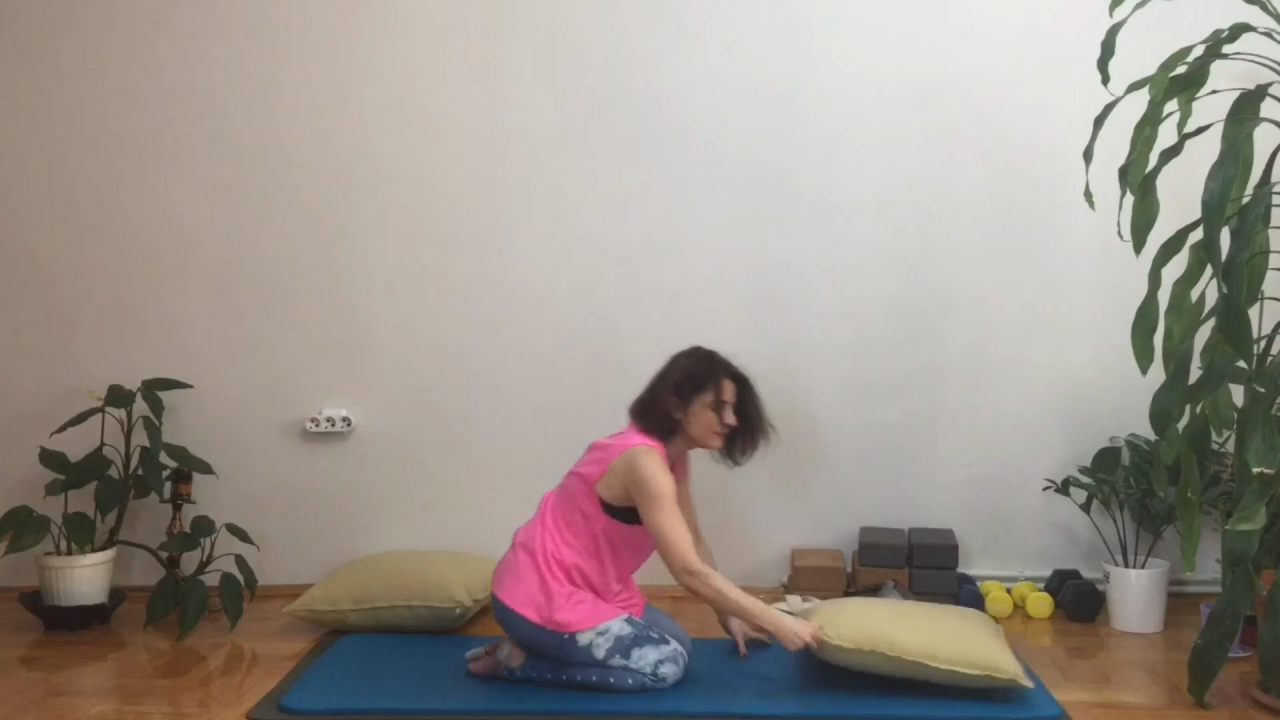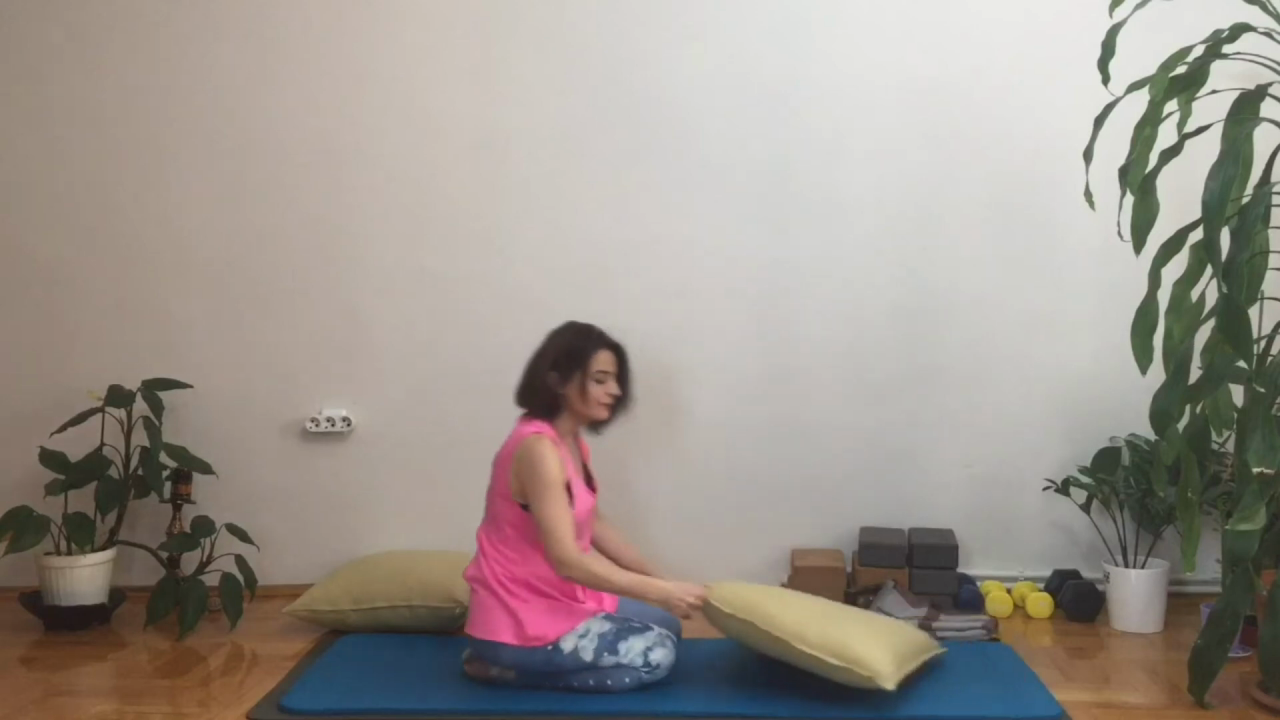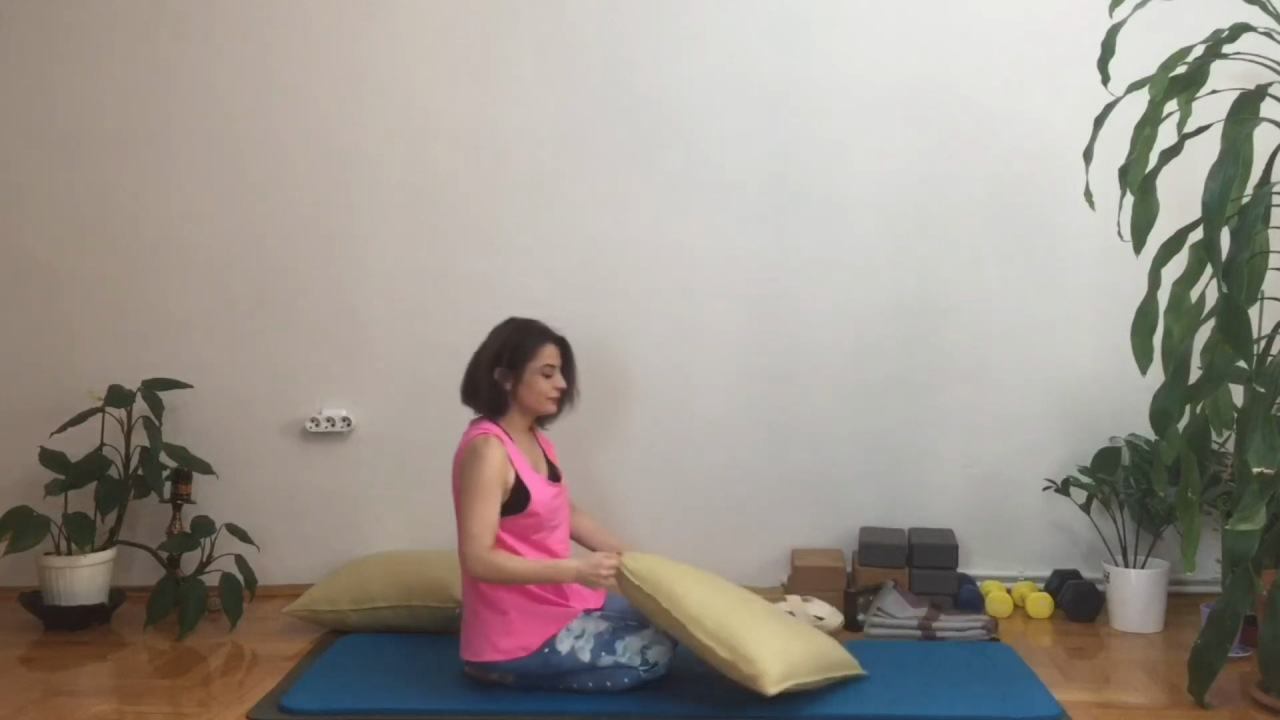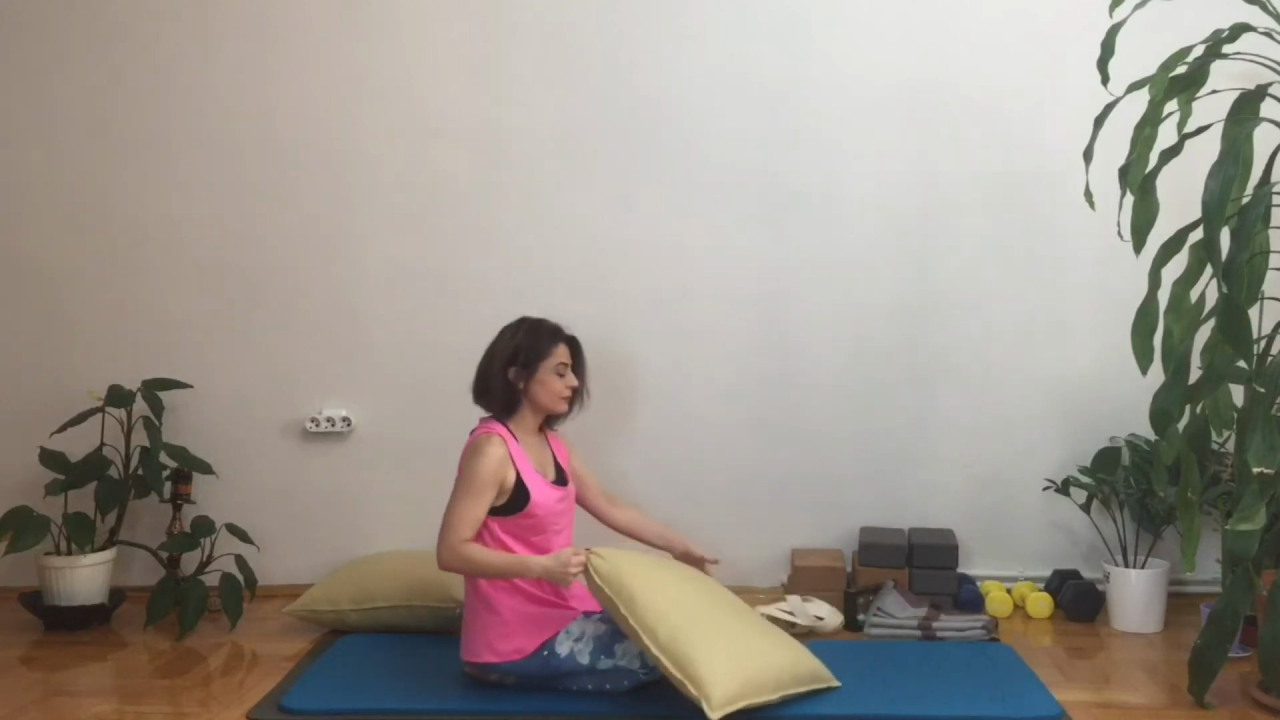
dt=0.3s
person 1, frame 1
left shoulder: (672, 455)
right shoulder: (644, 461)
left elbow: (692, 540)
right elbow: (691, 572)
left wrist: (728, 613)
right wrist: (777, 624)
left hip: (581, 589)
right hip: (543, 600)
left knee: (673, 643)
right knee: (666, 664)
left ankle: (541, 649)
right ankle: (519, 660)
person 1, frame 2
left shoulder: (570, 441)
right shoulder: (538, 448)
left elbow: (593, 525)
right elbow: (569, 562)
left wrist: (658, 580)
right wrist: (661, 591)
left hip: (554, 598)
right hip: (516, 620)
left knee: (664, 625)
right knee: (655, 655)
right ankle: (510, 663)
person 1, frame 3
left shoulder: (535, 440)
right shoulder: (487, 450)
left elbow: (569, 519)
right elbow: (478, 561)
right wrist: (575, 570)
left hip: (553, 603)
right hip: (513, 630)
left knee: (658, 621)
right knee: (652, 652)
left ankle: (544, 660)
right ankle: (513, 669)
person 1, frame 4
left shoulder: (550, 442)
right shoulder: (491, 449)
left elbow: (609, 507)
right elbow: (452, 552)
left wrist: (681, 548)
right wrist: (541, 566)
left hip: (555, 605)
right hip: (513, 631)
right knee: (651, 656)
left ankle: (542, 666)
right ankle: (512, 671)
